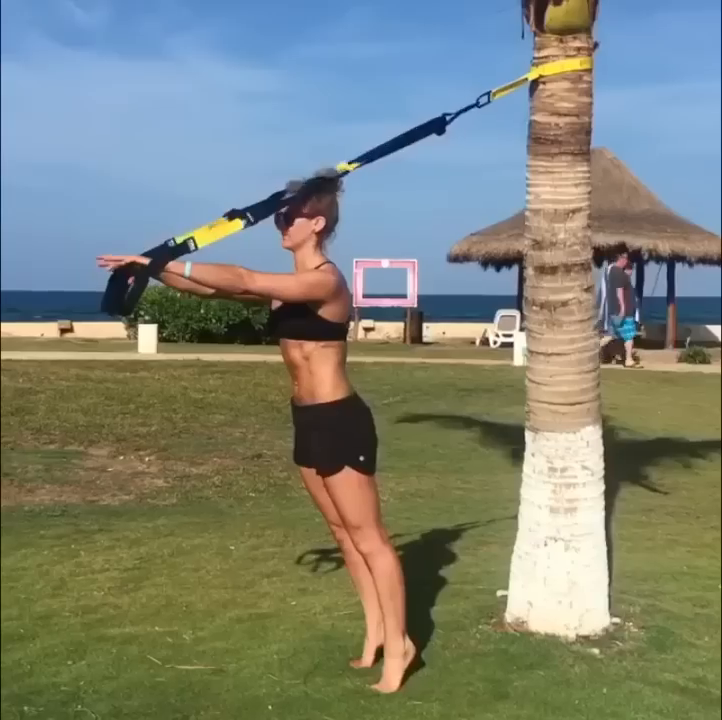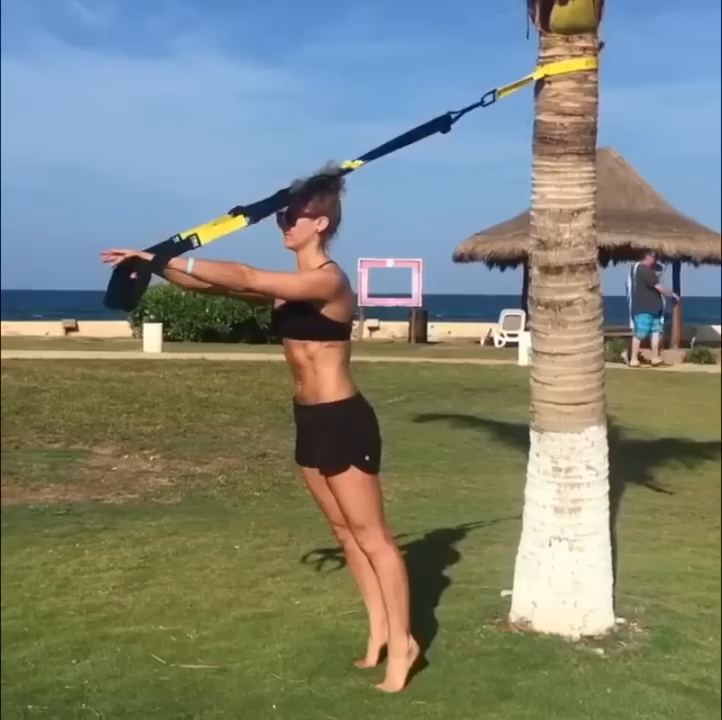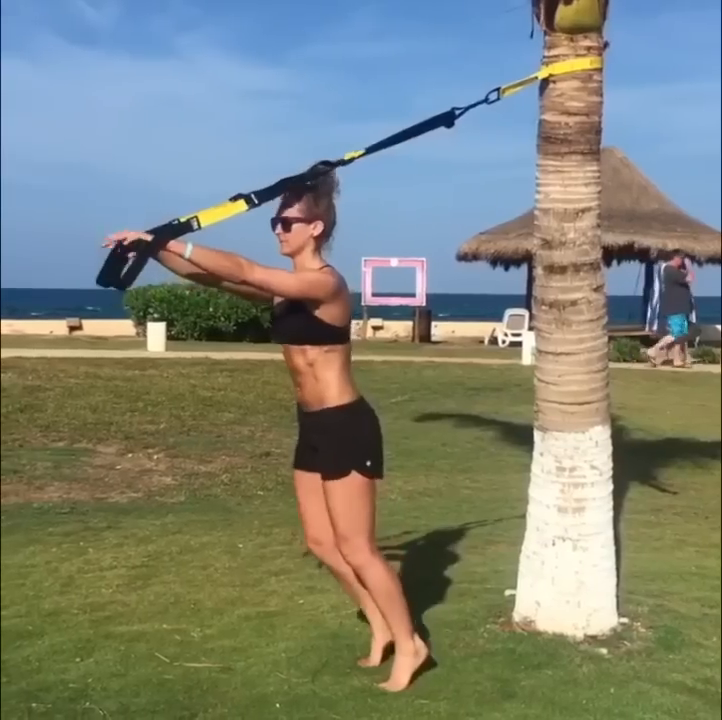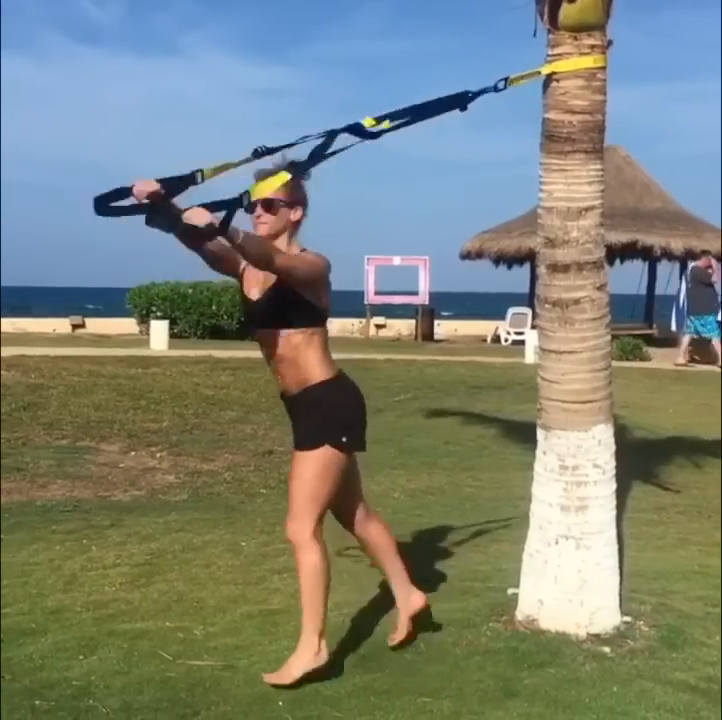
dt=0.3s
person 1, frame 1
left shoulder: (325, 282)
right shoulder: (287, 286)
left elbow: (243, 281)
right elbow: (218, 289)
left wrist: (161, 260)
right wrist: (154, 268)
left hip: (339, 421)
right hip: (309, 422)
left knee: (368, 536)
right knee: (344, 534)
left ankle: (398, 644)
right ankle: (376, 630)
person 1, frame 2
left shoulder: (328, 282)
right shoulder: (287, 285)
left elbow: (245, 278)
right elbow: (217, 285)
left wrist: (164, 256)
right wrist: (154, 263)
left hip: (344, 422)
right hip: (311, 422)
left knee: (371, 537)
right knee: (346, 534)
left ankle: (403, 644)
right ankle: (380, 629)
person 1, frame 3
left shoulder: (325, 284)
right shoulder: (282, 288)
left elbow: (241, 270)
right elbow: (214, 277)
left wrist: (163, 238)
right wrist: (153, 249)
left hip: (346, 427)
right hip: (313, 428)
left knee: (356, 548)
right knee: (322, 541)
left ankle: (409, 644)
right ankle: (382, 628)
person 1, frame 4
left shoulder: (310, 265)
right shoulder: (247, 266)
left elbow: (275, 266)
right elbow: (202, 245)
left wrist: (217, 227)
right wrist: (160, 204)
left hip: (330, 405)
right hip: (306, 410)
left knee: (300, 527)
right knee: (353, 514)
left ankle: (311, 645)
right ankle: (406, 595)
